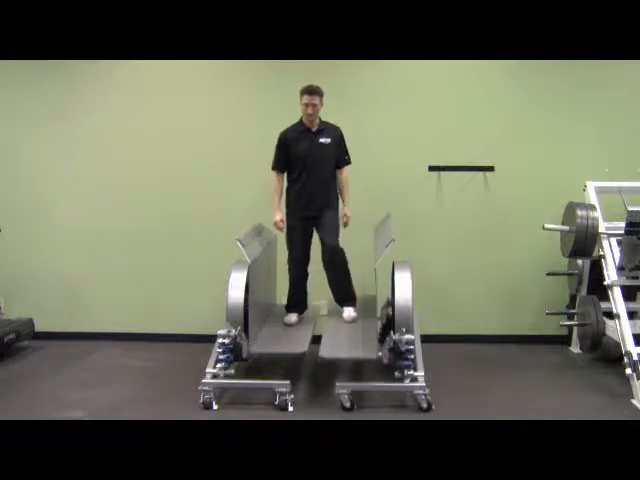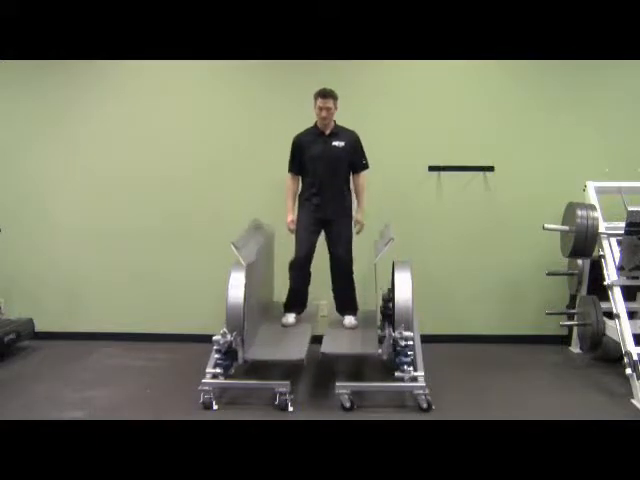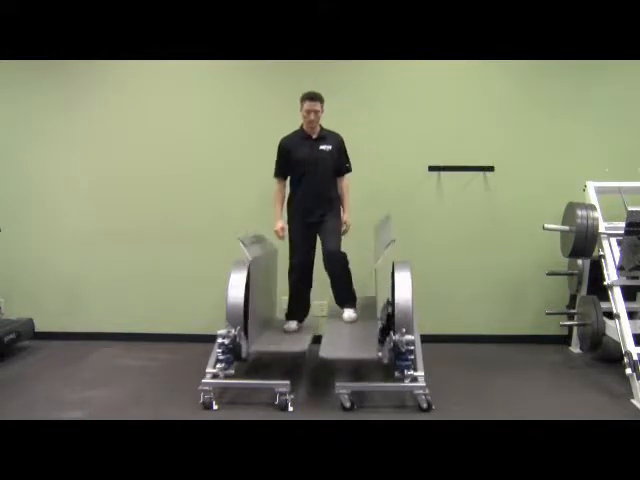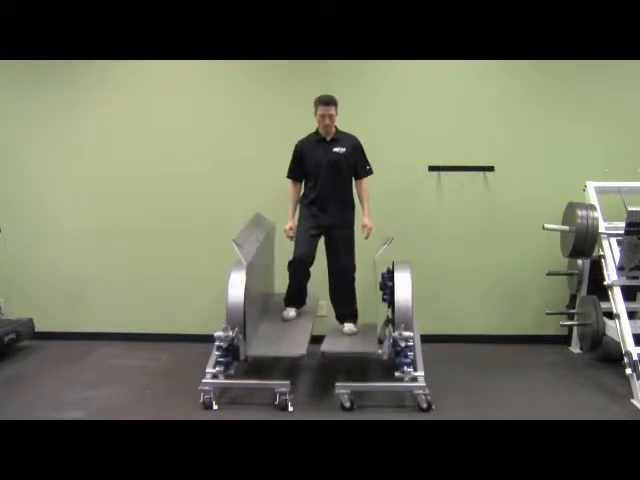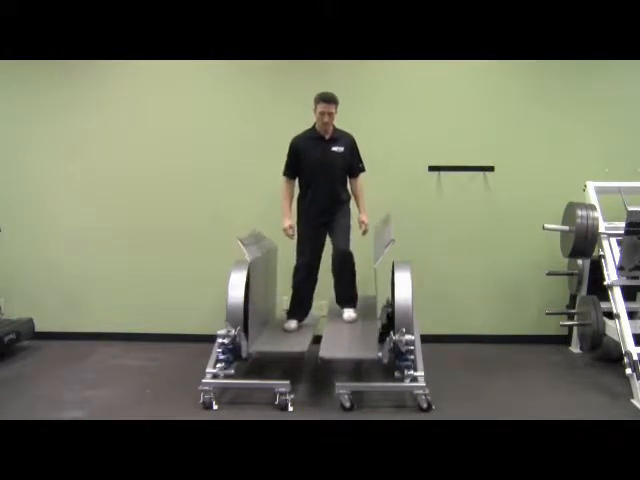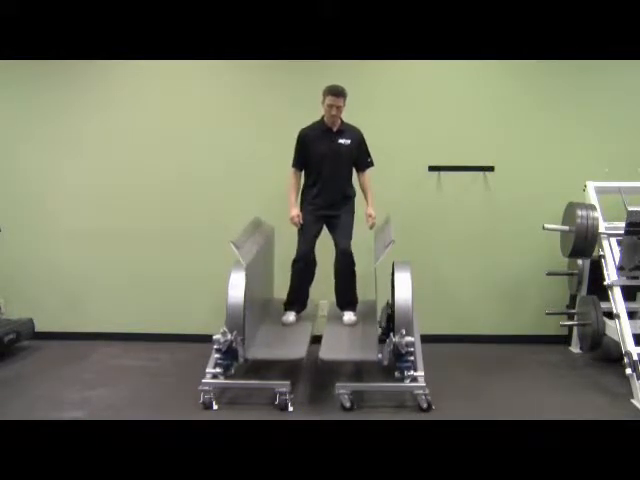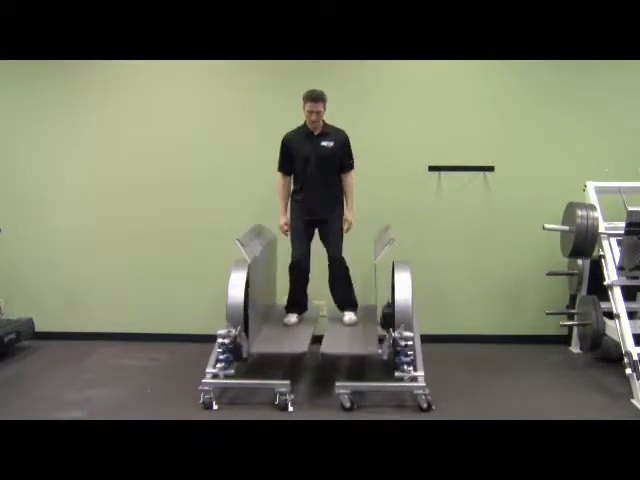
dt=0.7s
person 1, frame 1
left shoulder: (334, 133)
right shoulder: (288, 136)
left elbow: (341, 171)
right elbow: (278, 174)
left wrist: (345, 205)
right wrist: (277, 210)
left hip: (327, 207)
right hip: (298, 209)
left knee: (332, 249)
right knee: (298, 259)
left ankle: (347, 303)
right ankle: (295, 308)
person 1, frame 2
left shoulder: (350, 138)
right shoulder: (302, 140)
left elbow: (358, 176)
right elbow: (294, 178)
left wrist: (360, 210)
right wrist: (290, 211)
left hip: (340, 211)
right hip: (309, 209)
left knee: (342, 261)
right knee: (301, 257)
left ankle: (348, 310)
right ankle: (293, 307)
person 1, frame 3
left shoulder: (335, 141)
right shoulder: (288, 143)
left elbow: (341, 179)
right elbow: (280, 182)
left wrist: (345, 212)
right wrist: (278, 218)
left hip: (328, 212)
right hip: (300, 215)
left knee: (333, 254)
right knee: (299, 265)
left ankle: (348, 304)
right ankle: (295, 315)
person 1, frame 4
left shoulder: (351, 144)
right shoulder: (303, 146)
left elbow: (361, 181)
right elbow: (295, 184)
left wrist: (366, 215)
right wrist: (290, 218)
left hip: (341, 216)
right hip: (310, 213)
left knee: (343, 268)
right knee: (300, 259)
left ankle: (347, 317)
right ankle: (294, 303)
person 1, frame 5
left shoulder: (347, 141)
right shoulder: (299, 143)
left elbow: (355, 178)
right elbow: (289, 181)
left wrist: (362, 211)
right wrist: (287, 216)
left hip: (339, 210)
right hip: (310, 213)
left knee: (343, 252)
right knee: (306, 264)
left ankle: (348, 304)
right ankle: (296, 315)
person 1, frame 6
left shoulder: (354, 135)
right shoulder: (307, 134)
left elbow: (363, 172)
right elbow: (296, 172)
left wrist: (370, 205)
right wrist: (293, 205)
left hip: (342, 206)
right hip: (312, 205)
left knee: (344, 253)
right knee: (304, 255)
left ankle: (348, 307)
right ankle: (293, 307)
person 1, frame 7
left shoulder: (339, 137)
right shoulder: (291, 139)
left elbow: (347, 175)
right elbow: (285, 178)
left wrist: (349, 209)
right wrist: (283, 213)
left hip: (331, 210)
right hip: (301, 211)
left knee: (336, 258)
right knee: (299, 260)
left ankle: (348, 307)
right ankle: (295, 308)
